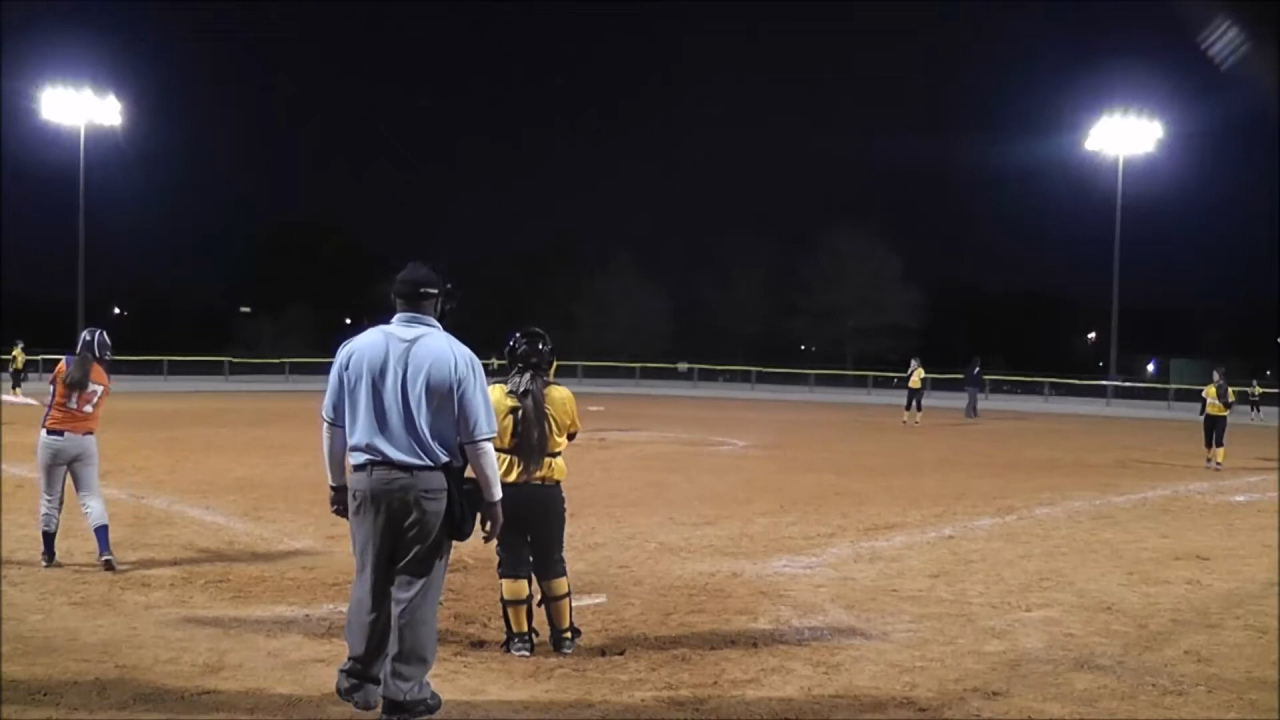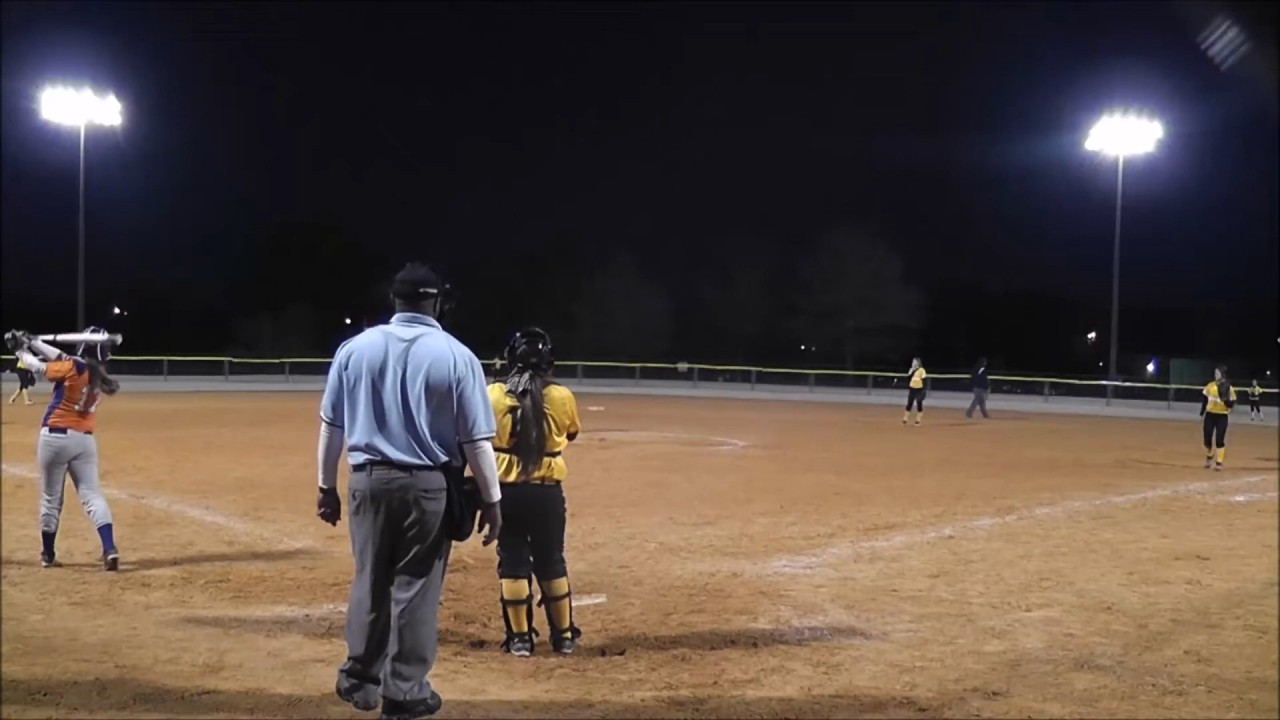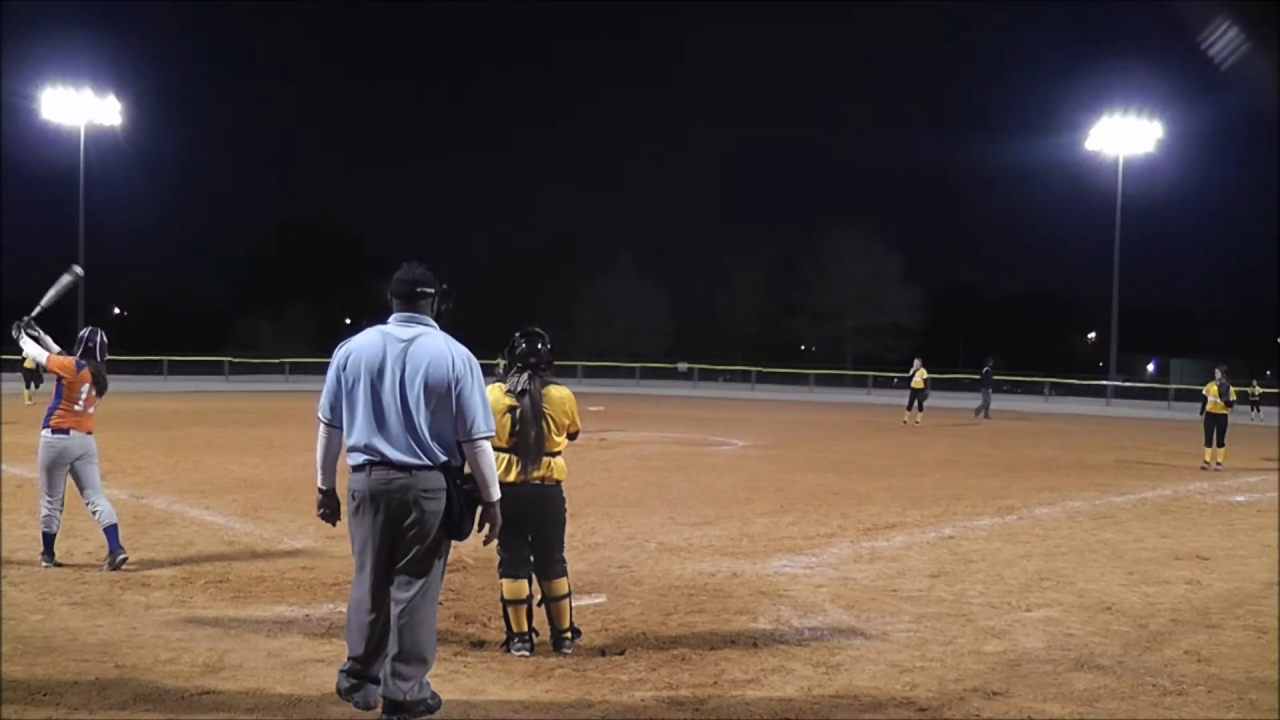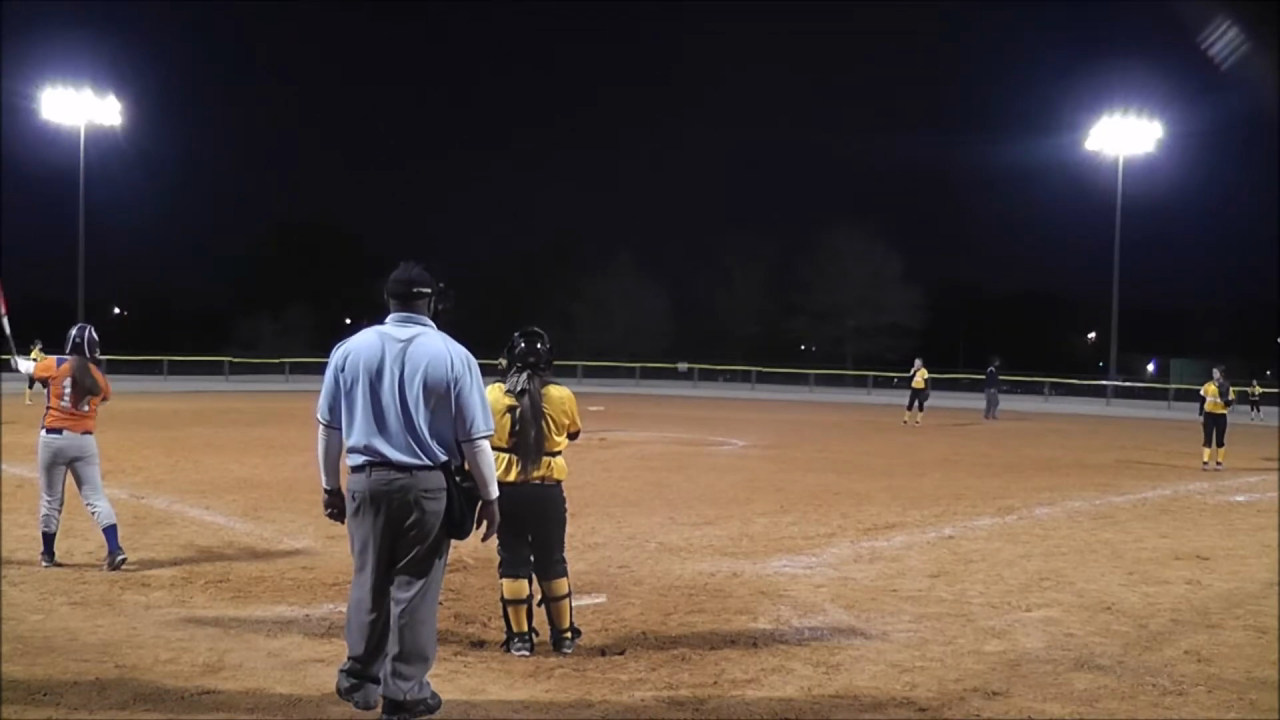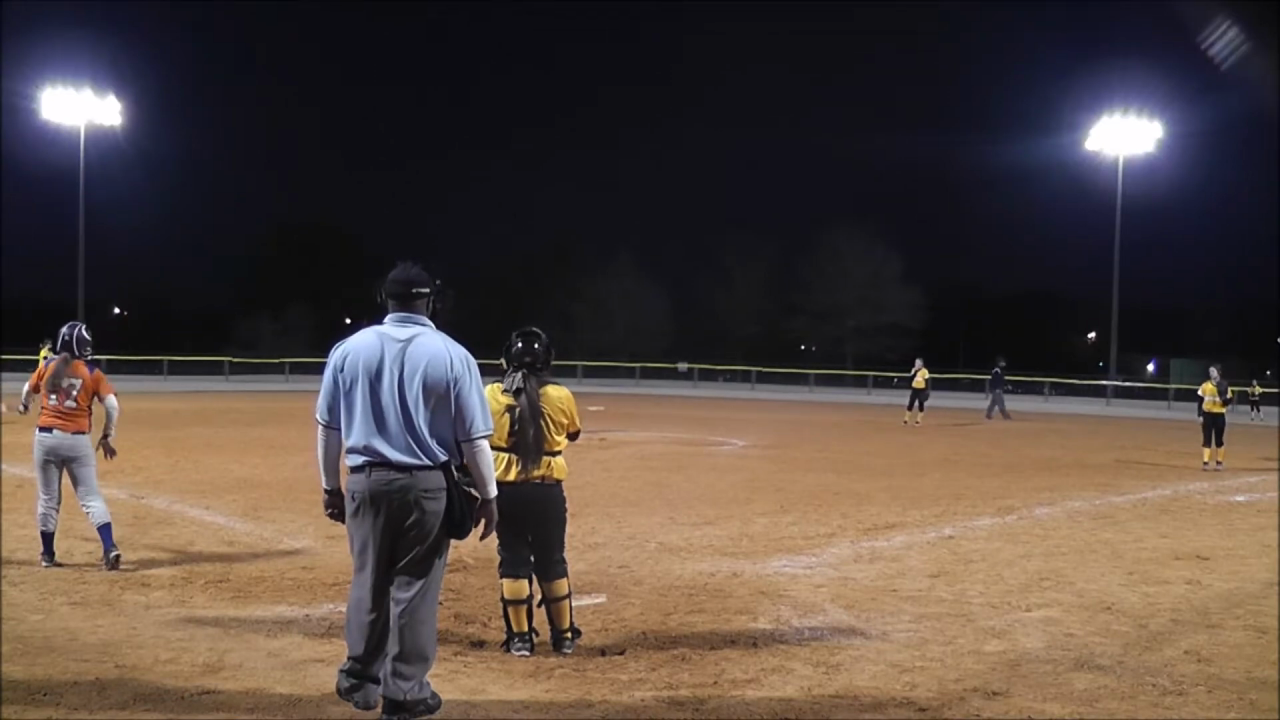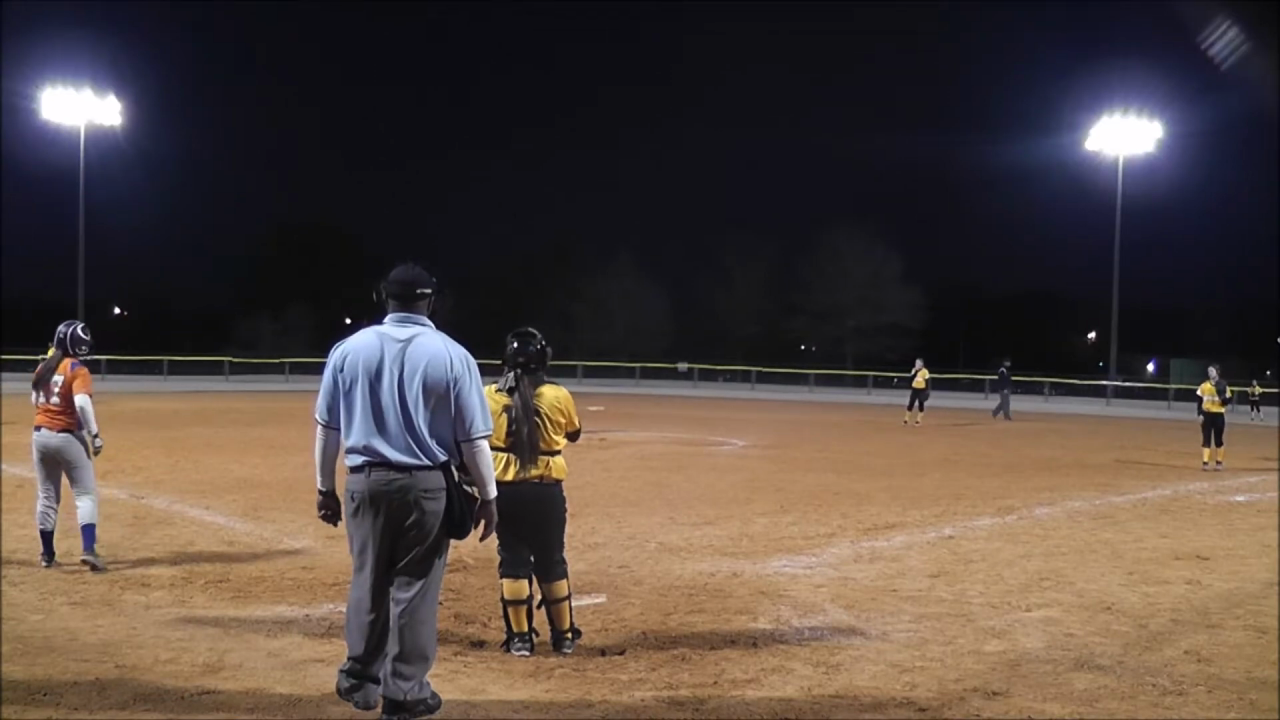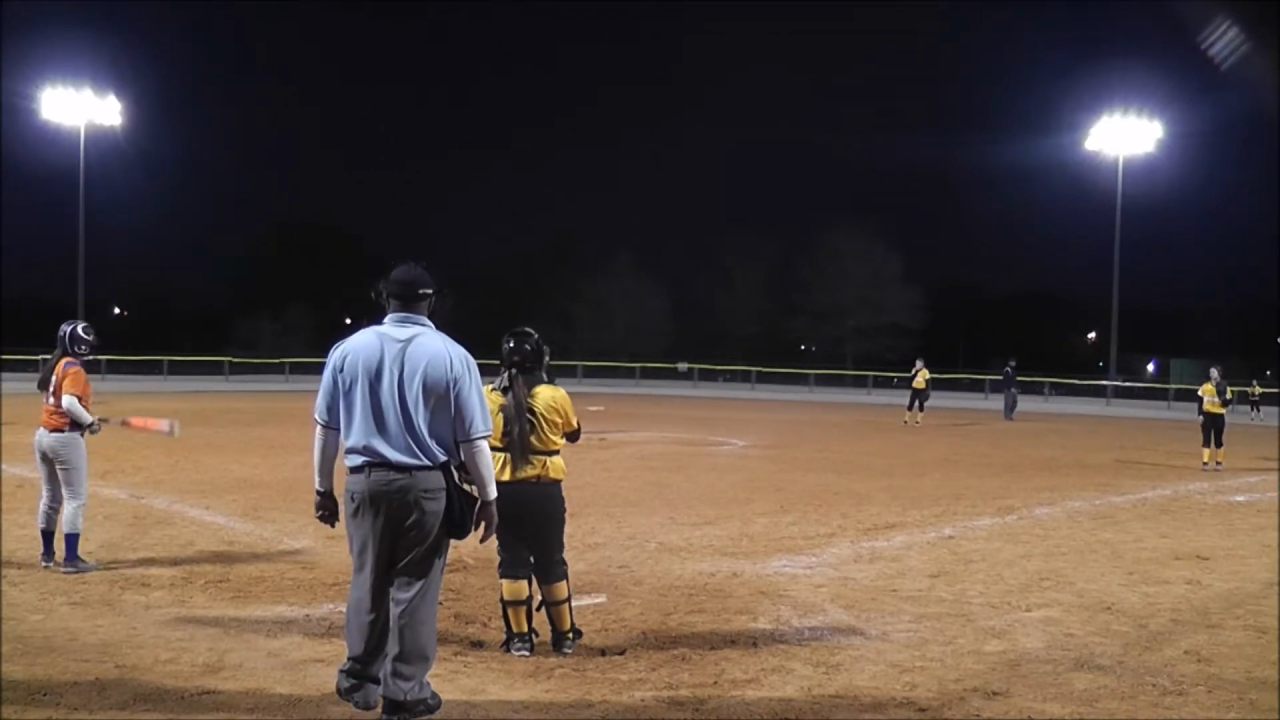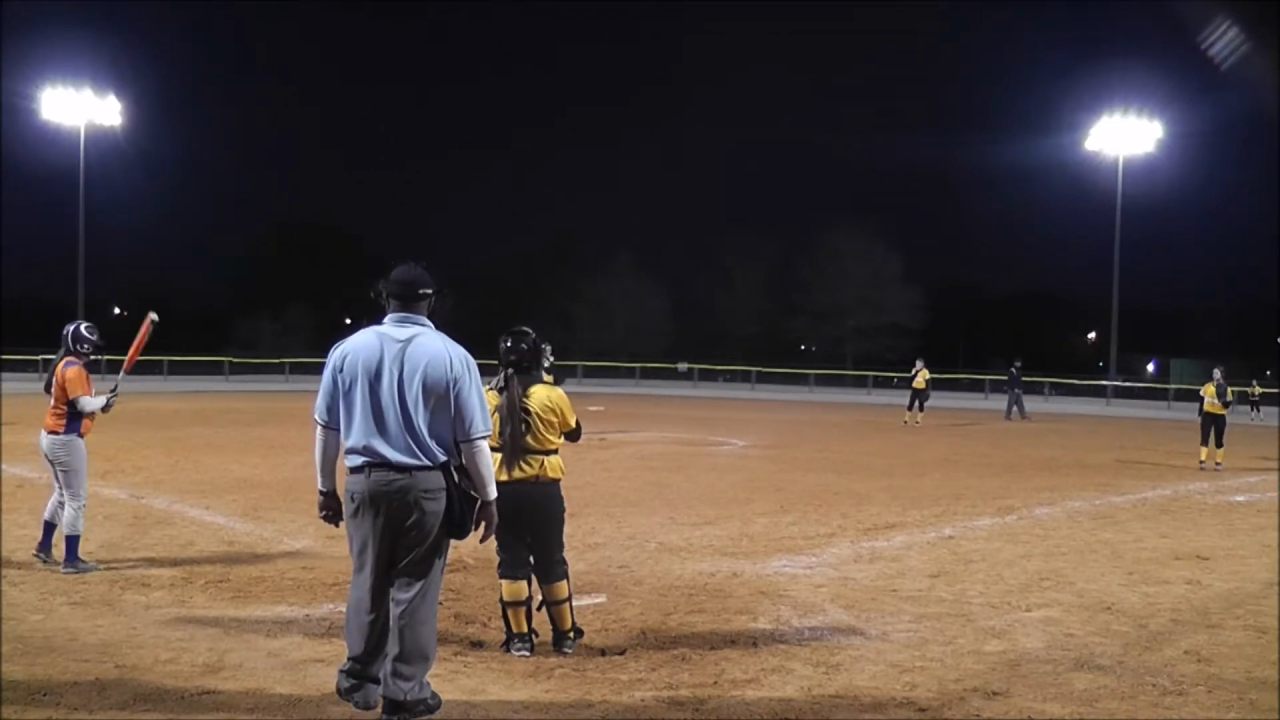
dt=0.2s
person 1, frame 1
left shoulder: (355, 348)
right shoulder: (458, 356)
left elbow: (333, 426)
right elbow: (478, 440)
left wrist: (338, 483)
right wrist: (492, 499)
left hip: (369, 481)
right hip: (428, 485)
left knee: (370, 582)
right knee: (415, 587)
left ankle: (360, 680)
person 1, frame 2
left shoulder: (355, 348)
right shoulder: (457, 356)
left elbow: (331, 426)
right elbow: (477, 440)
left wrist: (326, 486)
right wrist: (491, 499)
left hip: (369, 480)
right hip: (428, 485)
left knee: (370, 582)
right knee: (415, 587)
left ankle: (360, 680)
person 1, frame 3
left shoulder: (353, 348)
right shoulder: (454, 355)
left elbow: (329, 426)
right elbow: (475, 439)
left wrist: (325, 486)
right wrist: (490, 498)
left hip: (368, 481)
right hip: (427, 485)
left knee: (368, 582)
right knee: (415, 587)
left ankle: (360, 680)
person 1, frame 4
left shoulder: (350, 349)
right shoulder: (452, 355)
left elbow: (329, 428)
right elbow: (474, 438)
left wrist: (330, 487)
right wrist: (489, 496)
left hip: (367, 481)
right hip: (427, 485)
left knee: (369, 582)
right knee: (415, 587)
left ankle: (360, 680)
person 1, frame 5
left shoulder: (349, 349)
right shoulder: (452, 355)
left elbow: (328, 428)
right elbow: (474, 438)
left wrist: (331, 487)
right wrist: (488, 496)
left hip: (367, 482)
right hip: (427, 485)
left knee: (368, 582)
right knee: (415, 587)
left ankle: (360, 680)
person 1, frame 6
left shoulder: (349, 349)
right shoulder: (452, 355)
left elbow: (327, 428)
right elbow: (474, 438)
left wrist: (325, 488)
right wrist: (488, 496)
left hip: (366, 482)
right hip: (426, 485)
left knee: (368, 582)
right knee: (415, 586)
left ankle: (361, 680)
person 1, frame 7
left shoulder: (349, 349)
right shoulder: (452, 355)
left elbow: (327, 428)
right elbow: (474, 439)
left wrist: (323, 488)
right wrist: (488, 497)
left hip: (366, 482)
right hip: (426, 485)
left knee: (368, 583)
right knee: (415, 587)
left ankle: (360, 681)
person 1, frame 8
left shoulder: (348, 349)
right shoulder: (451, 355)
left elbow: (327, 428)
right elbow: (473, 439)
left wrist: (326, 488)
right wrist: (488, 497)
left hip: (366, 483)
right hip: (426, 485)
left knee: (368, 582)
right knee: (414, 587)
left ankle: (360, 681)
person 2, frame 1
left shoulder: (493, 396)
right shoulder: (562, 397)
right elbow: (571, 434)
left hip: (506, 491)
right hip: (547, 491)
left knee: (513, 562)
right knee: (551, 562)
left ankle: (520, 638)
right ankle: (563, 635)
person 2, frame 2
left shoulder: (493, 395)
right shoulder: (562, 397)
right elbow: (572, 433)
left hip: (506, 490)
right hip: (547, 491)
left knee: (513, 562)
right knee: (552, 562)
left ankle: (520, 638)
right ankle: (563, 635)
person 2, frame 3
left shoulder: (493, 395)
right shoulder: (562, 397)
right elbow: (573, 433)
left hip: (505, 490)
right hip: (547, 491)
left knee: (513, 562)
right knee: (552, 562)
left ankle: (520, 637)
right ankle: (563, 635)
person 2, frame 4
left shoulder: (492, 395)
right shoulder: (562, 397)
right elbow: (573, 433)
left hip: (506, 490)
right hip: (547, 490)
left knee: (514, 561)
right knee: (552, 561)
left ankle: (520, 637)
right ankle: (564, 635)
person 2, frame 5
left shoulder: (492, 395)
right shoulder: (561, 396)
right elbow: (574, 433)
left hip: (506, 489)
right hip: (547, 490)
left knee: (514, 561)
right knee: (552, 561)
left ankle: (520, 637)
right ankle: (563, 635)
person 2, frame 6
left shoulder: (490, 395)
right shoulder: (559, 396)
right elbow: (574, 434)
left hip: (505, 489)
right hip: (546, 490)
left knee: (513, 561)
right knee: (552, 562)
left ankle: (520, 637)
right ankle: (563, 635)
person 2, frame 7
left shoulder: (488, 395)
right shoulder: (555, 396)
right elbow: (574, 435)
left hip: (503, 489)
right hip: (545, 490)
left knee: (512, 562)
right knee: (551, 562)
left ankle: (520, 638)
right ankle: (564, 635)
person 2, frame 8
left shoulder: (488, 396)
right shoulder: (553, 395)
right elbow: (574, 434)
left hip: (502, 489)
right hip: (543, 489)
left knee: (512, 562)
right knee: (551, 562)
left ankle: (519, 638)
right ankle: (565, 634)
person 3, frame 1
left shoulder: (66, 365)
right shoulder: (104, 378)
left elbow: (55, 385)
left hip: (52, 439)
right hip: (83, 442)
left knee: (50, 499)
right knee: (91, 498)
left ankle: (48, 554)
right ankle: (104, 550)
person 3, frame 2
left shoulder: (74, 367)
right shoulder: (100, 375)
left elbow: (39, 367)
left wrist: (20, 349)
right wrist: (31, 342)
left hip: (56, 438)
right hip: (84, 440)
left knee: (51, 499)
right knee: (93, 496)
left ankle: (48, 555)
right ankle: (109, 548)
person 3, frame 3
left shoulder: (73, 367)
right shoulder: (98, 374)
left elbow: (38, 355)
left wrist: (21, 335)
right wrist: (39, 334)
left hip: (56, 439)
right hip: (84, 442)
left knee: (51, 501)
right knee: (96, 497)
left ankle: (48, 555)
right ankle: (115, 549)
person 3, frame 4
left shoulder: (55, 365)
right shoulder: (97, 375)
left elbow: (28, 368)
left wrist: (19, 361)
left hip: (53, 439)
right hip: (84, 441)
left knee: (51, 500)
right knee: (96, 497)
left ankle: (48, 555)
right ankle: (115, 549)
person 3, frame 5
left shoulder: (47, 366)
right shoulder: (92, 372)
left elbow: (28, 391)
right elbow: (112, 405)
left wrist: (24, 404)
right wrist: (108, 436)
left hip: (47, 438)
right hip: (78, 440)
left knee: (48, 499)
right knee: (91, 497)
left ankle: (47, 555)
right ankle: (110, 546)
person 3, frame 6
left shoulder: (45, 365)
right shoulder: (78, 370)
left elbow: (35, 399)
right elbow: (82, 403)
right wrist: (95, 433)
left hip: (41, 436)
right hip: (69, 438)
left knee: (47, 497)
right knee: (85, 496)
left ankle: (47, 555)
right ankle: (88, 549)
person 3, frame 7
left shoulder: (54, 365)
right shoulder: (74, 369)
right elbow: (69, 403)
left wrist: (82, 419)
right wrist: (90, 421)
left hip: (44, 435)
right hip: (66, 438)
left knee: (50, 497)
right knee: (75, 499)
left ankle: (48, 554)
right ankle: (71, 559)
person 3, frame 8
left shoulder: (63, 365)
right shoulder: (74, 368)
right elbow: (83, 404)
left wrist: (101, 401)
right wrist: (104, 400)
left hip: (50, 437)
right hip: (66, 440)
left knee: (62, 494)
right knee: (75, 499)
left ankle: (45, 546)
right ankle: (71, 560)
